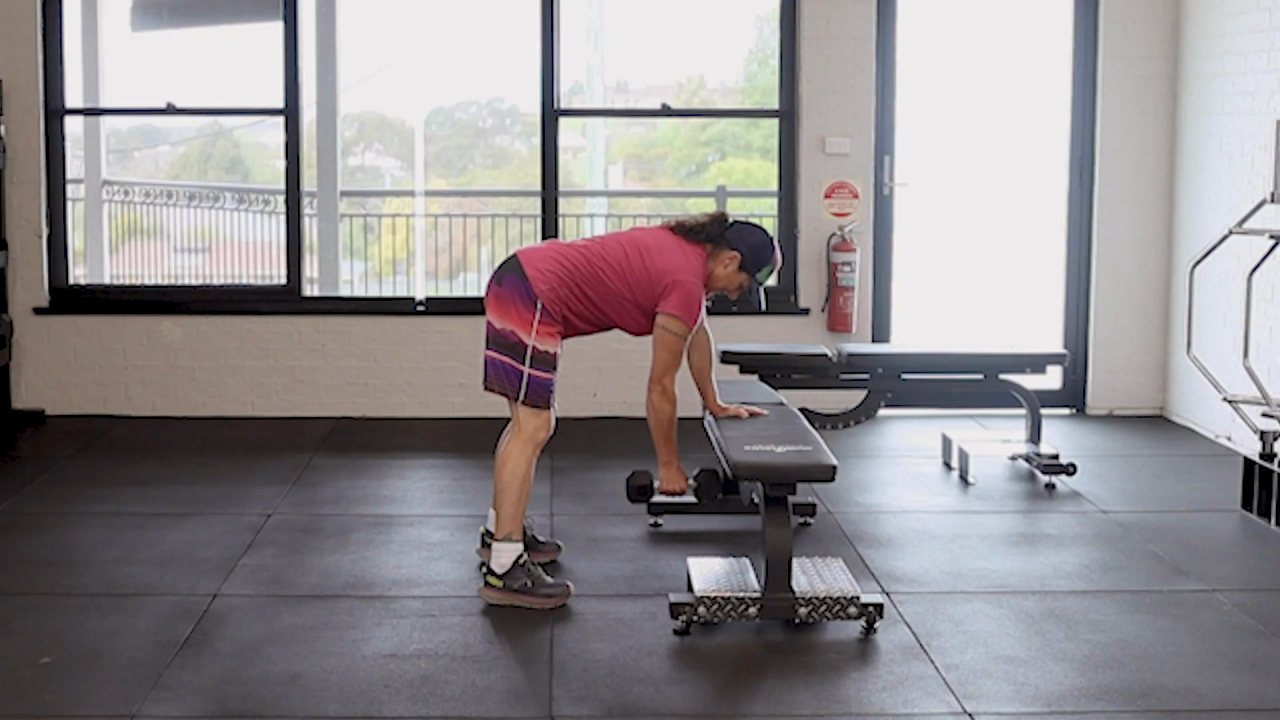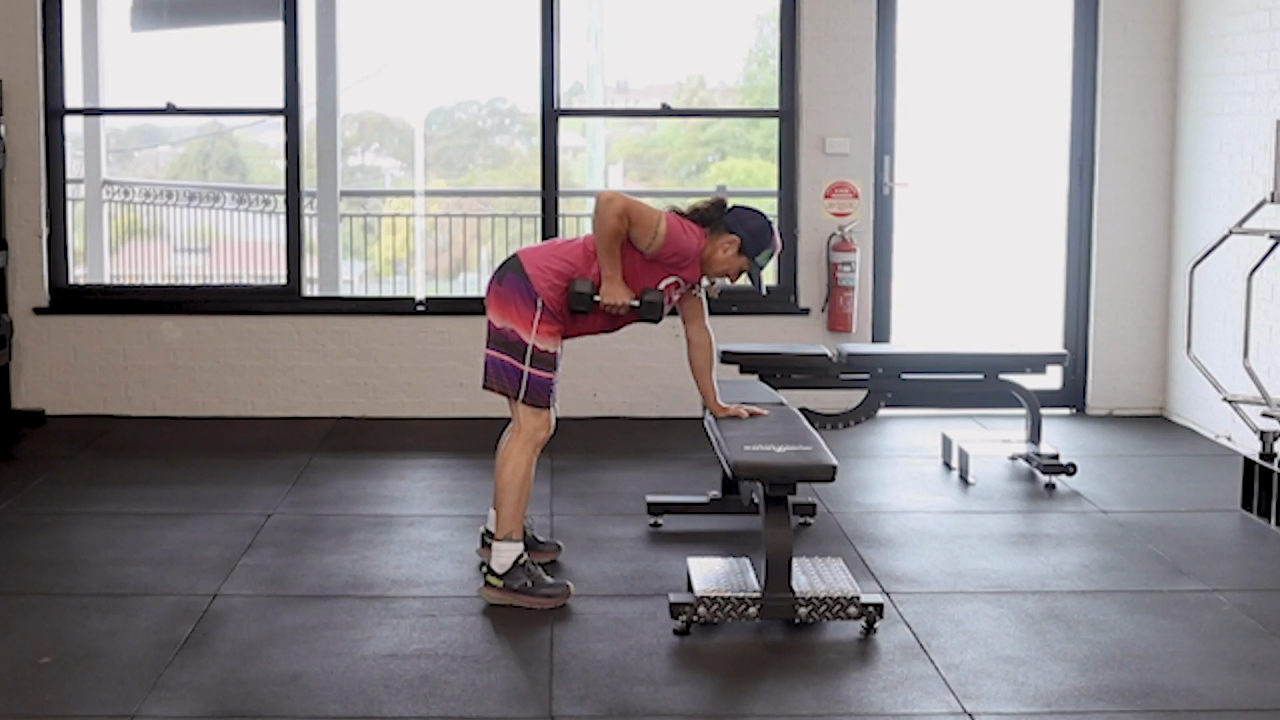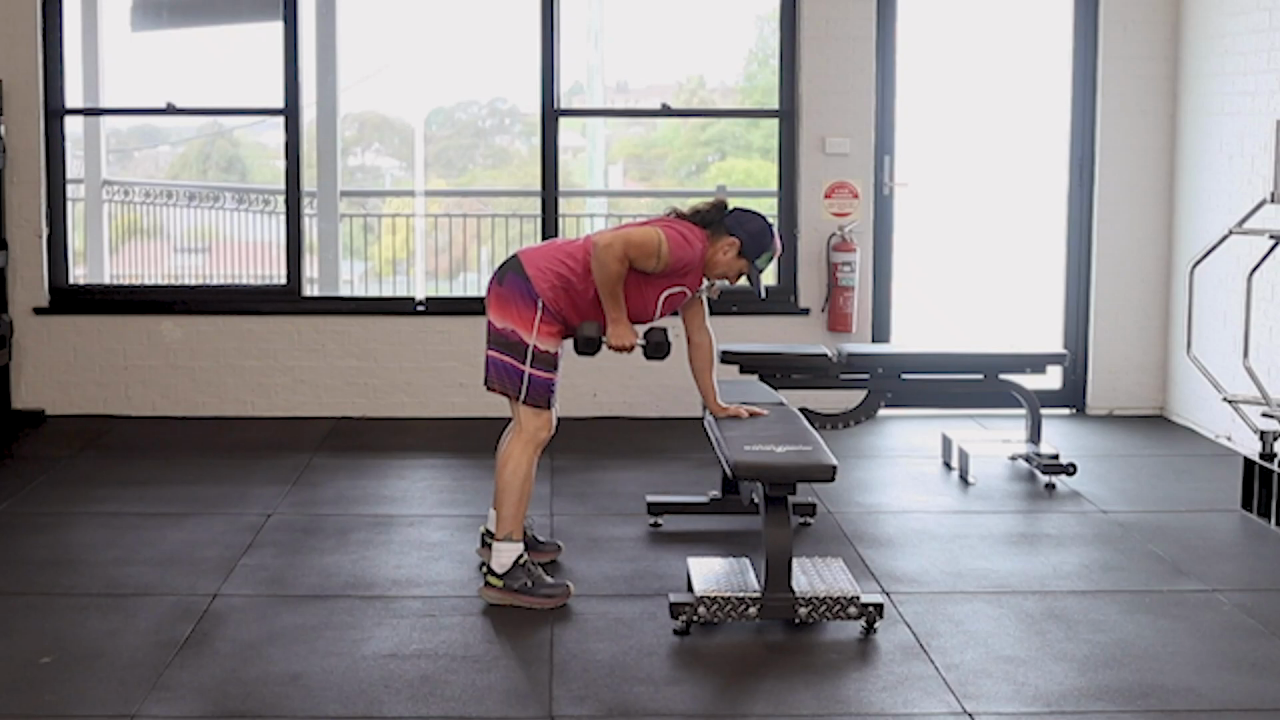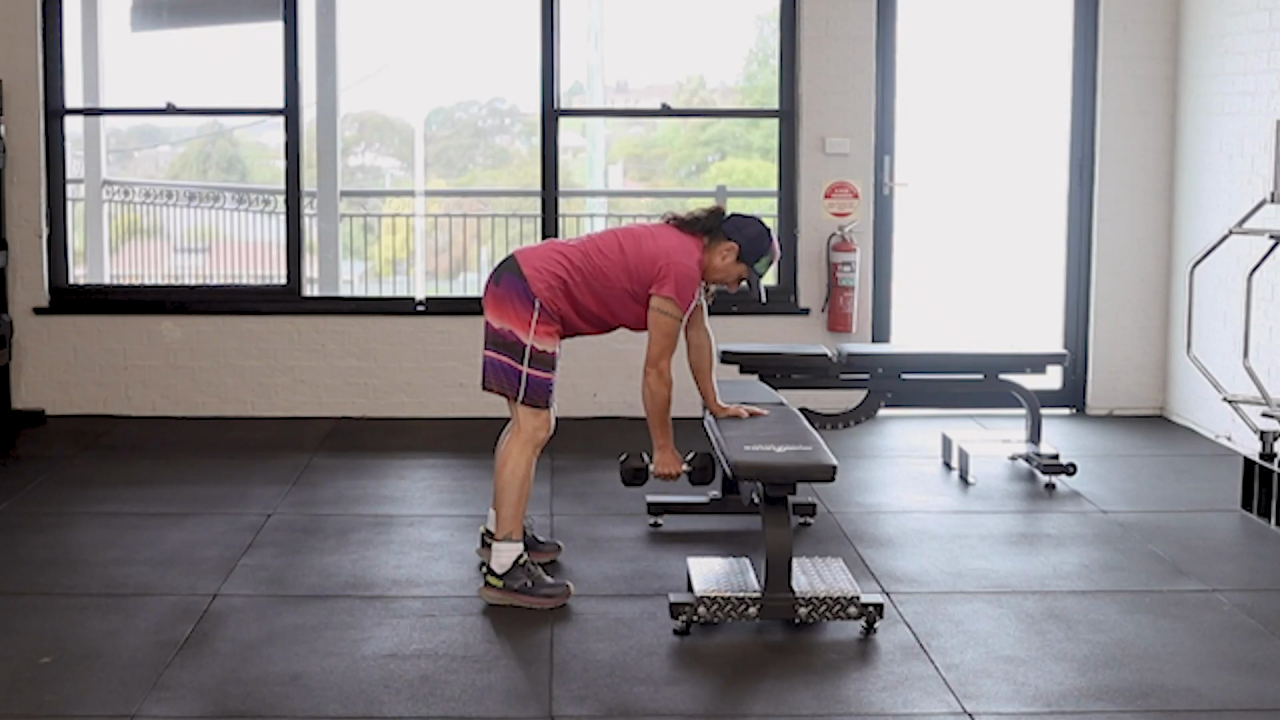
dt=1s
person 1, frame 1
left shoulder: (690, 252)
right shoulder: (685, 282)
left elbow: (697, 334)
right elbow: (661, 387)
left wrist: (715, 405)
right wrist: (670, 467)
left hip: (521, 283)
right hip: (530, 296)
left knee: (529, 421)
right knee: (533, 429)
left ankle: (499, 530)
right ankle: (505, 569)
person 1, frame 2
left shoulder: (692, 263)
right shoulder: (681, 242)
left elbow: (697, 332)
right elbow: (610, 202)
left wrist: (715, 404)
right wrist: (612, 280)
left hip: (528, 294)
right hip: (528, 292)
left knee: (530, 422)
right knee: (533, 429)
left ankle: (499, 531)
right ankle: (504, 568)
person 1, frame 3
left shoulder: (693, 262)
right shoulder: (684, 247)
left elbow: (698, 334)
right elbow: (606, 244)
left wrist: (715, 404)
right wrist: (617, 321)
left hip: (529, 295)
right hip: (529, 294)
left knee: (531, 421)
right knee: (534, 429)
left ankle: (500, 530)
right ankle: (504, 569)
person 1, frame 4
left shoulder: (689, 252)
right shoulder: (682, 268)
left elbow: (698, 334)
right elbow: (656, 369)
left wrist: (715, 405)
right wrist: (664, 449)
left hip: (520, 288)
right hip: (529, 295)
left knee: (529, 421)
right knee: (533, 430)
left ankle: (499, 530)
right ankle: (504, 569)
